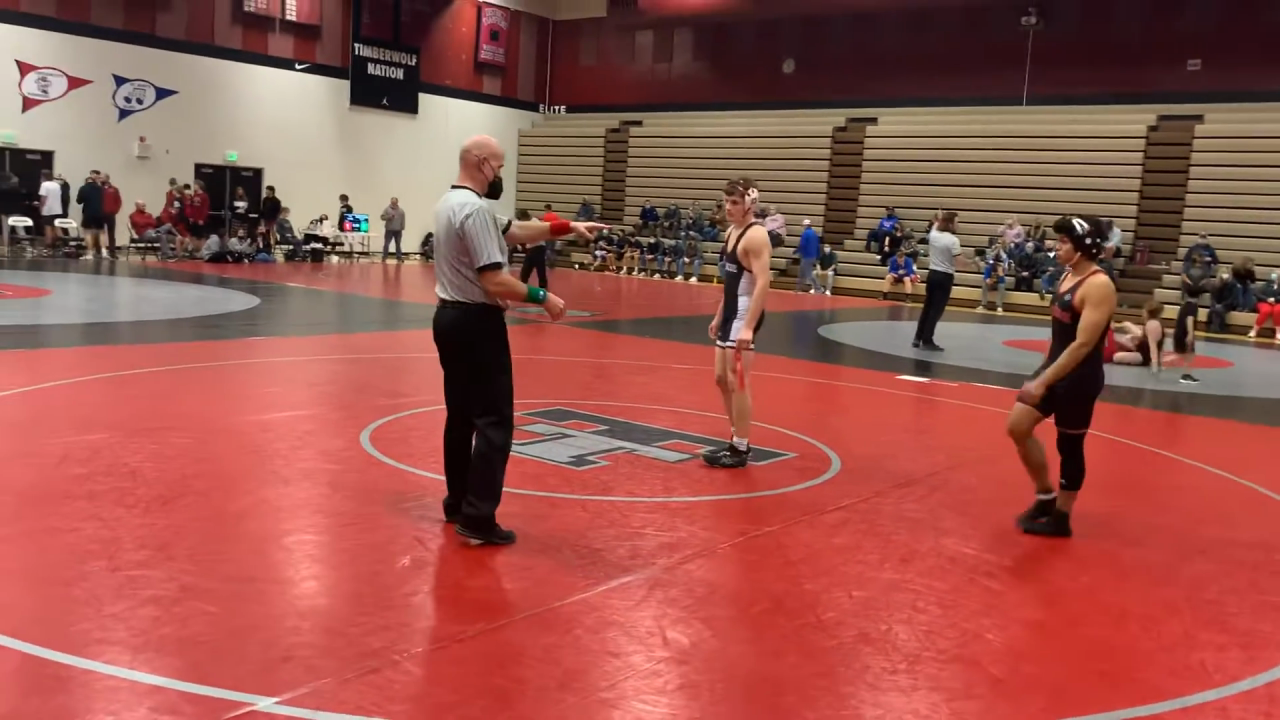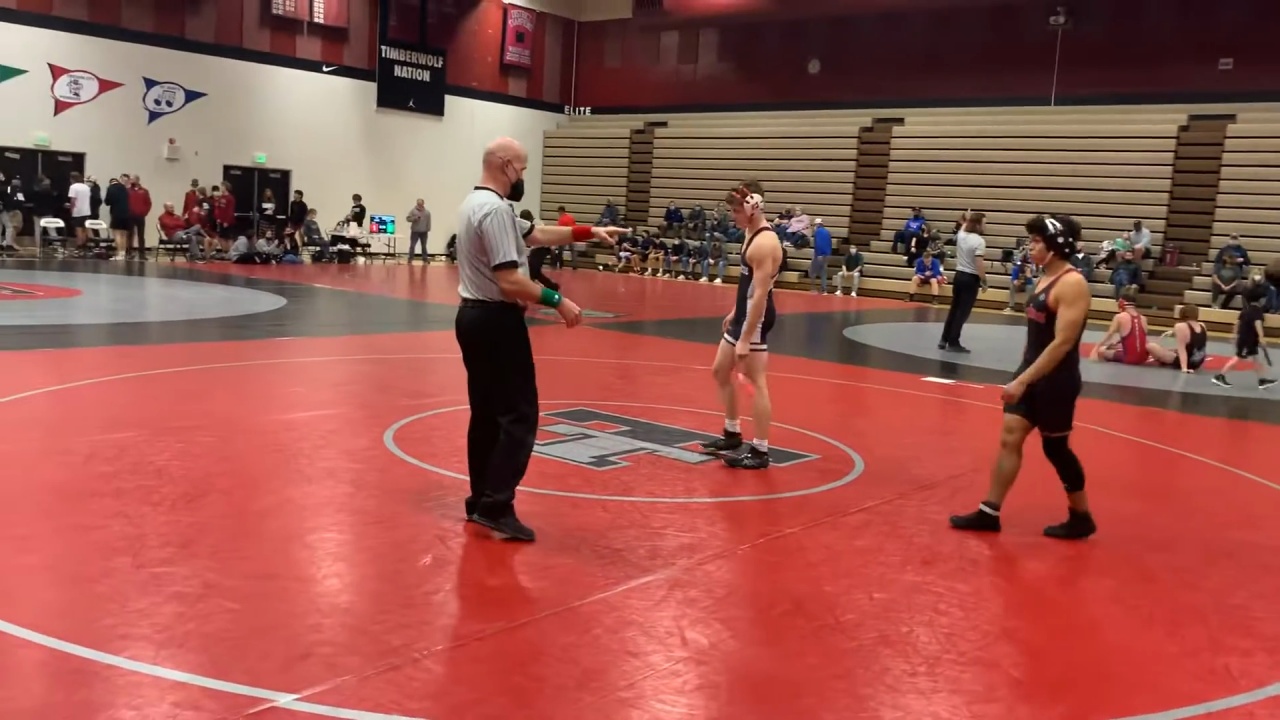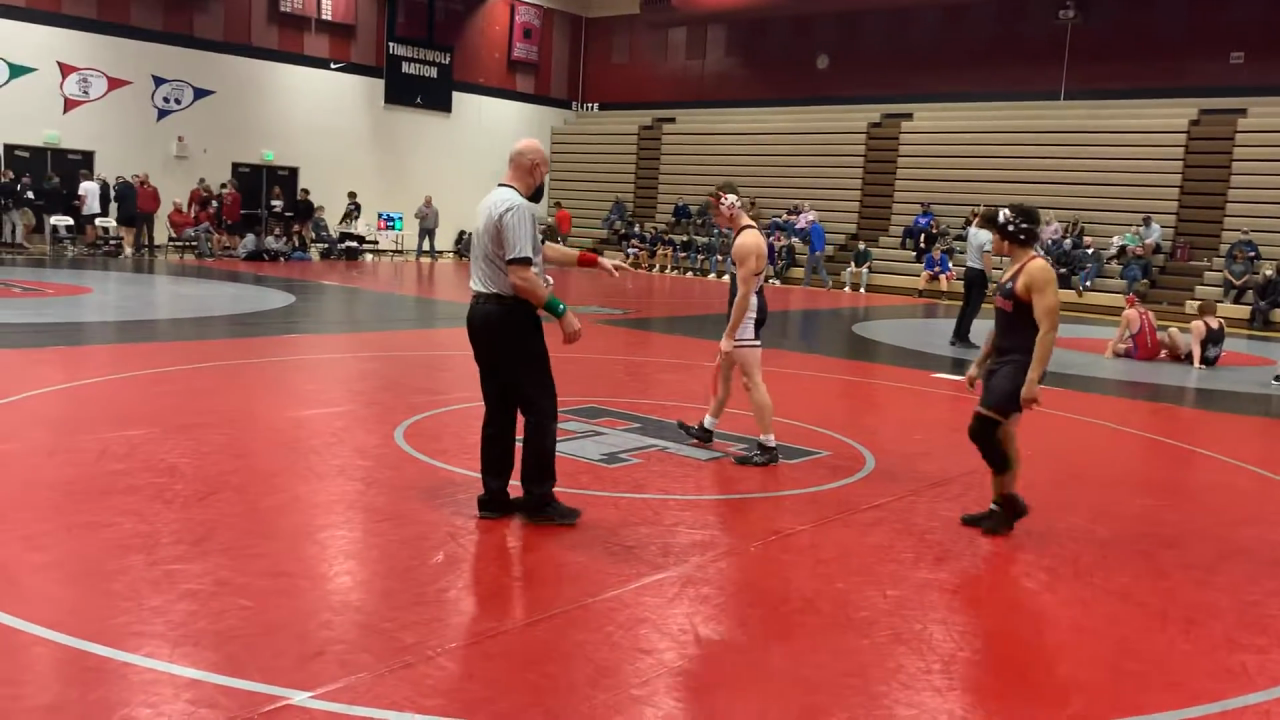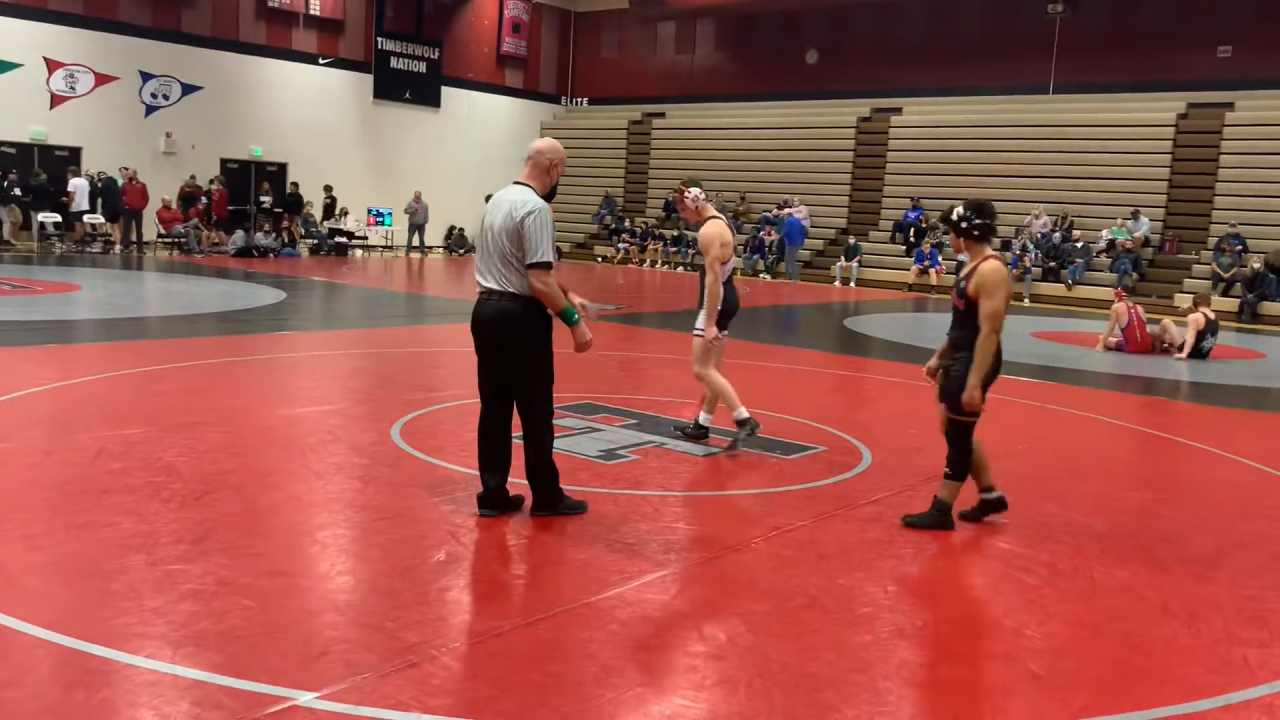
dt=0.3s
person 1, frame 1
left shoulder: (450, 202)
right shoulder: (475, 209)
left elbow: (514, 231)
right elbow: (495, 282)
left wrist: (566, 227)
right wrist: (543, 298)
left hip: (450, 318)
right hip: (476, 323)
left knee: (461, 415)
right knee: (494, 421)
left ankle: (458, 502)
right ankle: (478, 517)
person 1, frame 2
left shoulder: (477, 203)
right shoulder: (495, 209)
left elbow: (535, 234)
right elbow: (509, 281)
left wrist: (589, 232)
right wrist: (558, 301)
left hip: (473, 316)
right hip: (497, 320)
left knee: (485, 414)
right knee: (518, 417)
left ankle: (481, 500)
right ankle: (495, 506)
person 1, frame 3
left shoulder: (493, 201)
right shoulder: (518, 207)
left elbow: (542, 250)
right elbow: (521, 277)
left wrist: (595, 261)
right wrist: (561, 312)
left hip: (482, 312)
right hip: (510, 317)
left knee: (498, 411)
right knee: (539, 410)
left ankle: (494, 497)
right ankle: (539, 500)
person 1, frame 4
left shoulder: (499, 199)
right shoulder: (536, 208)
right elbow: (540, 280)
left wrist: (566, 293)
right wrist: (573, 320)
left hip: (487, 309)
right hip: (520, 315)
left knee: (494, 408)
right knee: (536, 411)
left ankle: (493, 494)
right ankle: (546, 495)
person 2, frame 1
left shoulder: (1098, 285)
right shoulder: (1069, 275)
left elbow: (1083, 345)
left wrist: (1043, 381)
right wrist: (1043, 372)
left hip: (1080, 378)
right hip: (1056, 370)
left knee: (1068, 446)
right knee: (1017, 427)
left ankle: (1059, 517)
right ankle: (1046, 496)
person 2, frame 2
left shoulder: (1073, 284)
right shoulder: (1044, 278)
left elbow: (1063, 343)
left wrist: (1023, 381)
right wrist: (1022, 377)
left hip: (1056, 381)
right hip: (1032, 374)
left knee: (1056, 450)
right knee: (1009, 440)
left ankle: (1081, 518)
right ankle: (988, 513)
person 2, frame 3
left shoulder: (1037, 271)
right shoulder: (1012, 268)
left elbow: (1048, 330)
left wrist: (1033, 379)
right wrist: (979, 363)
left hip: (1020, 366)
right hip: (1002, 363)
left knee: (982, 431)
right knee: (1001, 435)
left ankle: (1009, 501)
right ankle: (1001, 506)
person 2, frame 4
left shoulder: (991, 271)
right shoulder: (975, 264)
left elbow: (990, 332)
left wrist: (975, 383)
right wrist: (939, 356)
left hip: (973, 363)
right hip: (958, 359)
left knee: (958, 435)
right knee: (960, 432)
left ankle: (941, 511)
right ankle: (990, 496)
person 3, frame 1
left shoulder: (756, 236)
right shoulder: (731, 232)
left elbow: (762, 283)
left wrist: (748, 327)
right wrist: (719, 315)
left hip: (744, 313)
right hip: (730, 312)
left knee: (737, 382)
right knee: (722, 379)
left ankle: (739, 449)
right ankle: (739, 440)
person 3, frame 2
left shoulder: (765, 243)
right shoulder: (750, 232)
left elbow: (761, 293)
left wrist: (746, 339)
right wrist: (734, 312)
left hip: (755, 317)
right hip: (743, 313)
left knee: (755, 383)
right knee: (720, 371)
left ankle: (760, 451)
right ankle: (732, 435)
person 3, frame 3
left shoulder: (746, 241)
right shoulder: (747, 231)
left elbow: (744, 291)
left wrist: (729, 336)
left hip: (747, 312)
right hip: (745, 309)
left knee: (752, 381)
right knee: (724, 371)
left ankle: (768, 447)
right ankle: (706, 428)
person 3, frame 4
left shoulder: (708, 231)
right shoulder: (719, 222)
left elbow: (713, 278)
left wrist: (710, 323)
left hip: (717, 301)
right hip: (725, 297)
left knee: (702, 370)
right knee: (709, 365)
left ankle: (744, 420)
right ankle: (702, 425)
